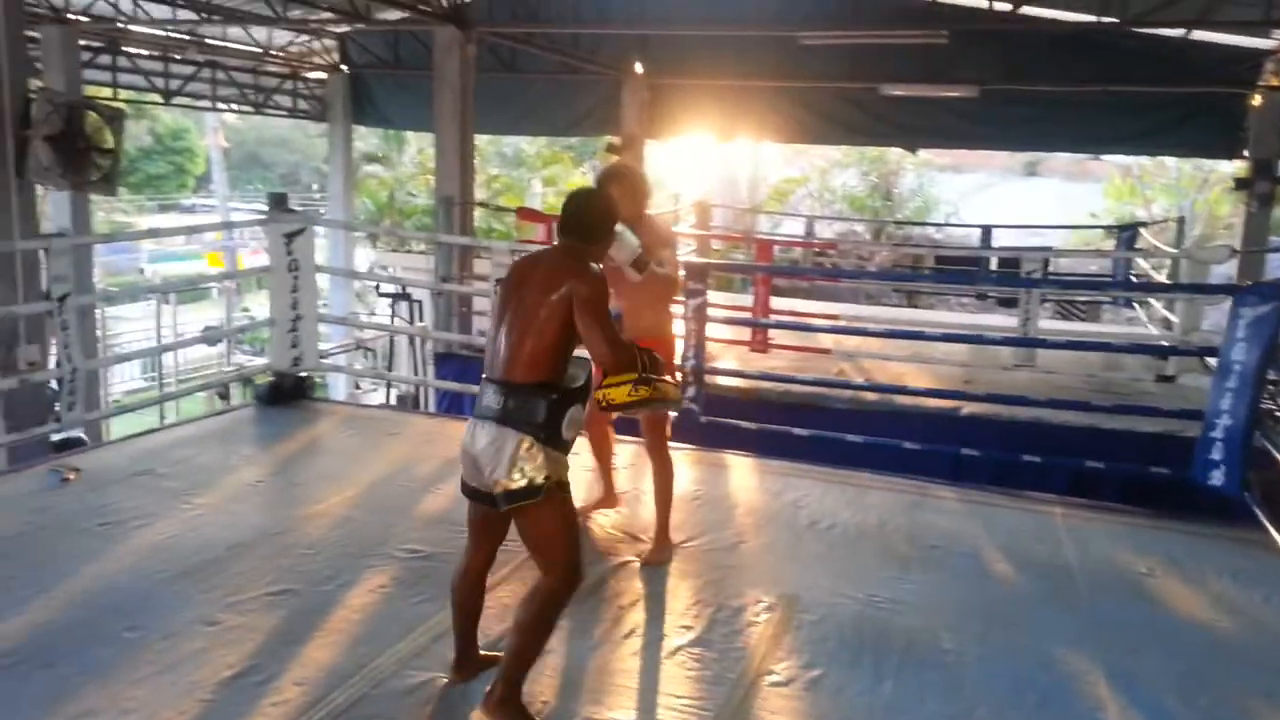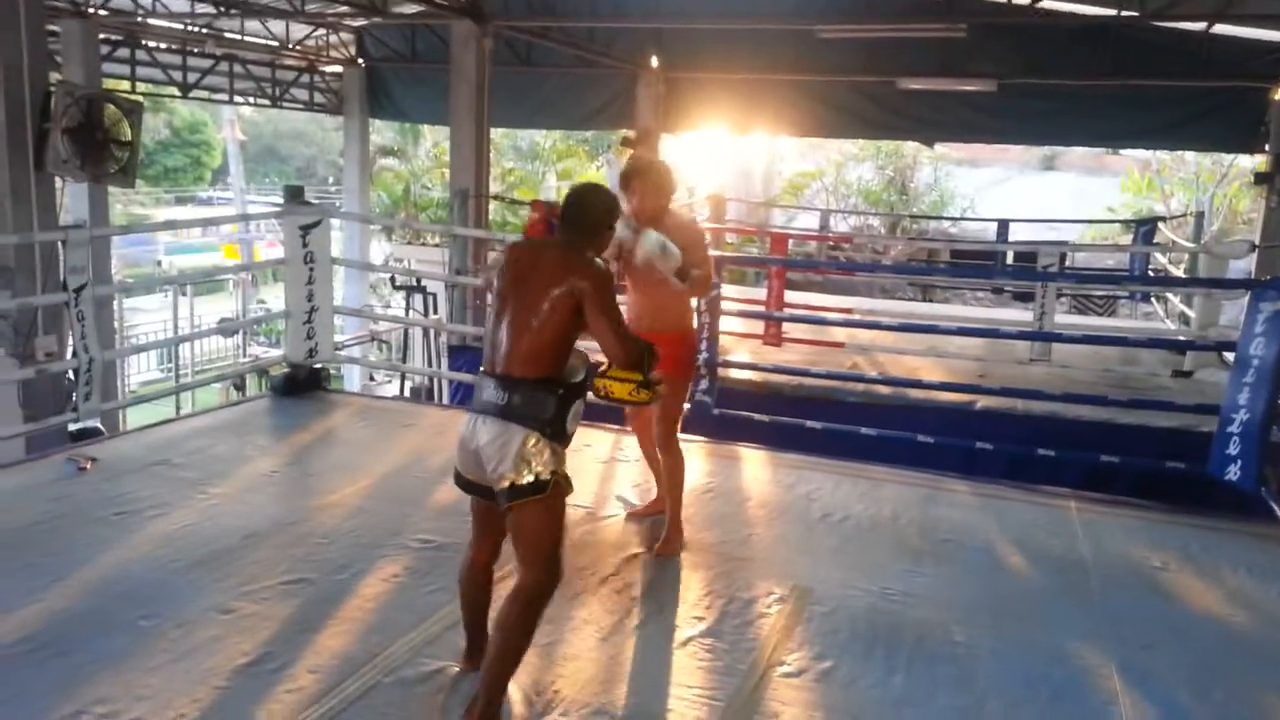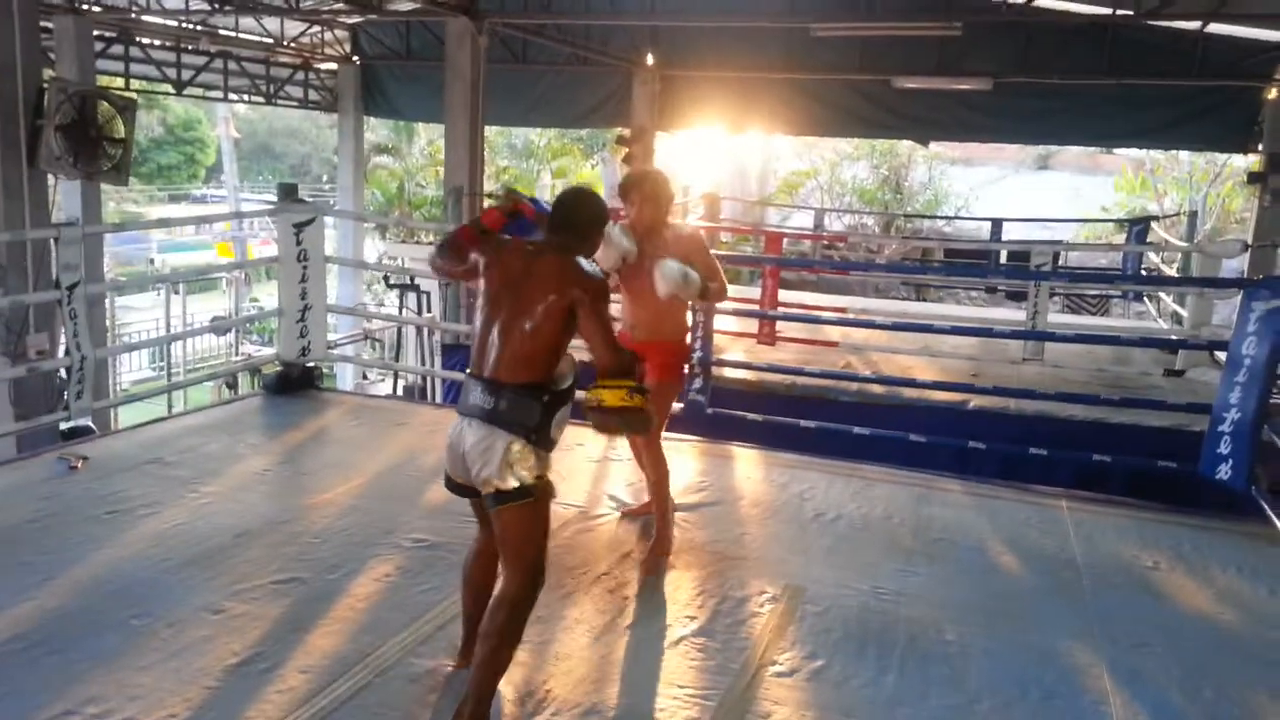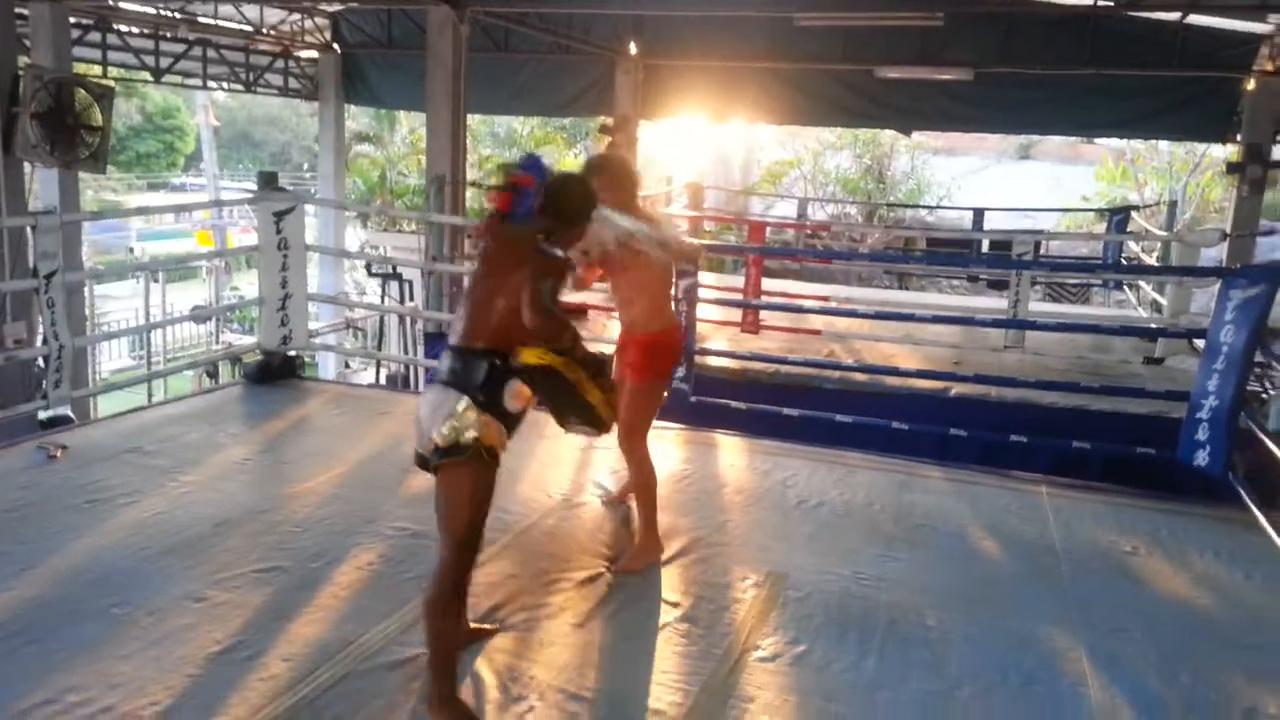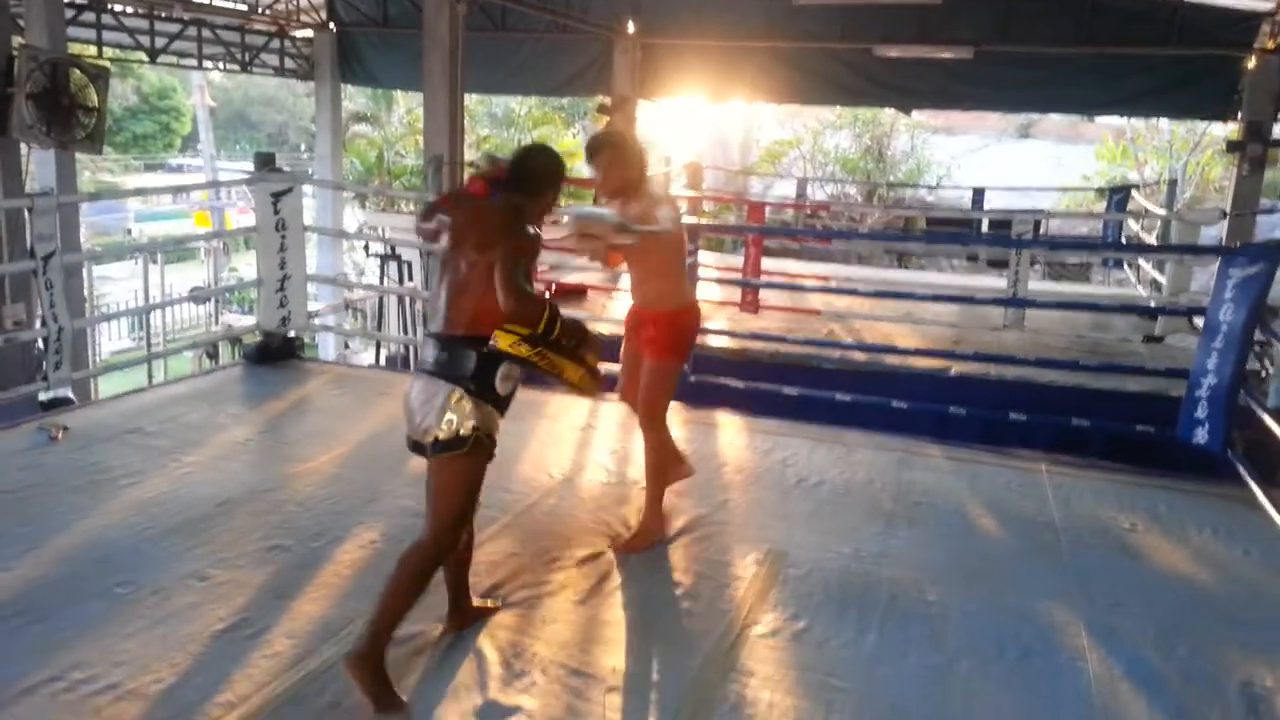
dt=0.2s
person 1, frame 1
left shoulder: (521, 268)
right shoulder: (584, 278)
right elbow: (610, 355)
right wrist: (649, 360)
left hip: (483, 426)
right hip: (527, 439)
left knee: (480, 551)
right knee: (562, 574)
left ankle: (466, 658)
person 1, frame 2
left shoulder: (517, 254)
right shoulder: (588, 274)
right elbow: (622, 353)
right wrist: (647, 354)
left hip: (480, 419)
right hip: (528, 432)
left knee: (485, 542)
right knee: (539, 575)
left ankle: (476, 648)
person 1, frame 3
left shoulder: (498, 253)
right shoulder: (585, 281)
left elbow: (442, 262)
right elbow: (609, 357)
left wrist: (491, 225)
right wrist: (631, 368)
left hip: (472, 420)
right hip: (515, 438)
left knee: (493, 537)
right knee: (523, 577)
left ankle: (472, 644)
person 1, frame 4
left shoulder: (505, 239)
right shoulder: (546, 258)
right elbow: (539, 319)
left wrist: (514, 206)
right wrist: (586, 364)
left hip: (456, 395)
right hip: (470, 407)
left knee: (465, 530)
right knee: (458, 547)
left ankle: (454, 628)
person 1, frame 5
left shoulder: (468, 214)
right shoulder: (516, 237)
left elbow: (443, 211)
right elbow: (514, 304)
left wrist: (476, 190)
right wrist: (567, 330)
left hip: (440, 379)
right hip: (463, 391)
left knee: (463, 503)
right knee: (442, 532)
left ankle: (461, 606)
right ankle: (368, 656)
person 2, frame 1
left shoulder: (658, 235)
left elbow: (671, 288)
left wrist: (636, 263)
left hip: (654, 345)
left knee: (654, 440)
right knee: (594, 419)
left ankle: (663, 534)
right ankle: (607, 489)
person 2, frame 2
left shoulder: (686, 231)
left elbow: (706, 285)
left wrist: (680, 272)
left hip: (674, 342)
right hip: (634, 337)
left knee: (664, 432)
right knee: (638, 422)
left ankle: (675, 525)
right ankle: (663, 495)
person 2, frame 3
left shoulder: (688, 242)
right shoulder: (619, 238)
left elbow: (720, 290)
left wrist: (695, 288)
right wrist: (605, 267)
left hip: (667, 349)
right hip: (628, 344)
left knee: (647, 436)
right knee: (634, 429)
left ankle: (662, 534)
right ankle: (656, 498)
person 2, frame 4
left shoulder: (647, 224)
right shoulder: (607, 227)
left elbow: (687, 253)
right elbow: (582, 280)
left wrist: (640, 237)
right wrist: (583, 254)
left hip: (658, 341)
right hip: (633, 335)
left knee: (631, 438)
right knee: (622, 417)
left ankle: (649, 541)
right ankle: (637, 481)
person 2, frame 5
left shoulder: (655, 203)
right shoulder: (621, 205)
left elbow: (672, 240)
right elbow: (612, 260)
right wrist: (602, 240)
left hip: (673, 317)
right hip: (642, 313)
left knee: (648, 413)
right knee: (631, 396)
left ankle: (652, 521)
right ankle: (676, 462)
